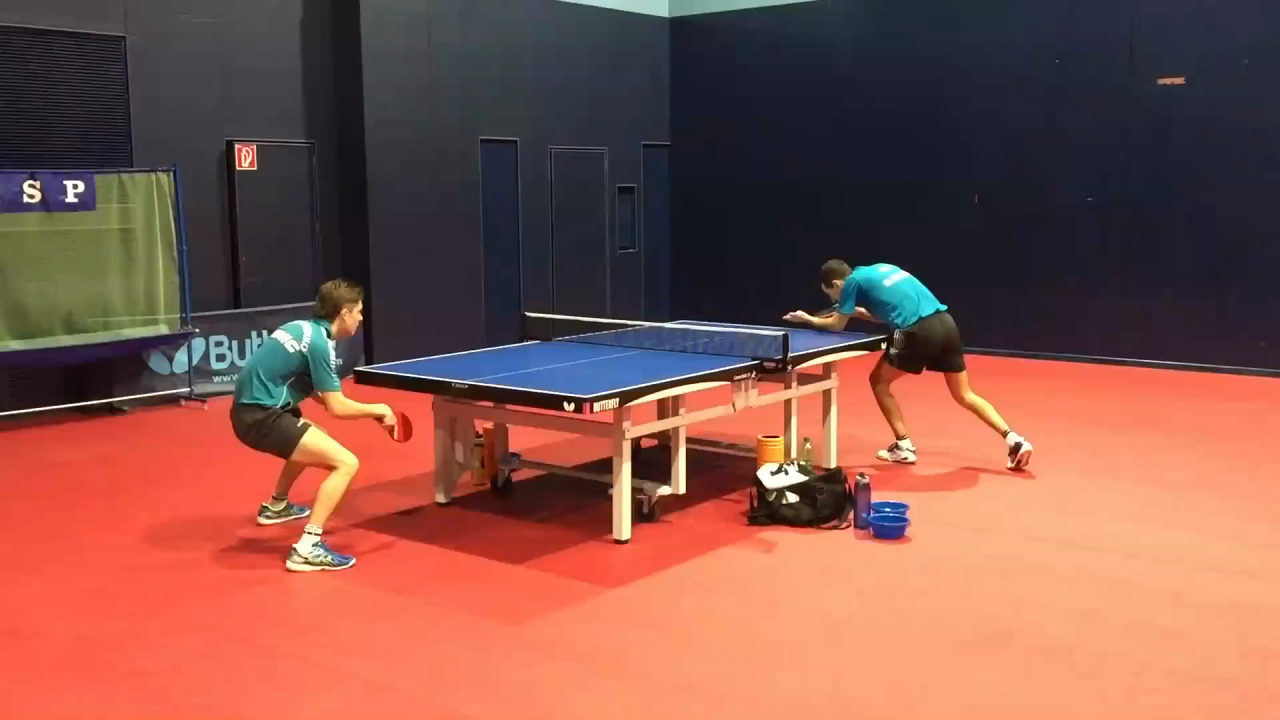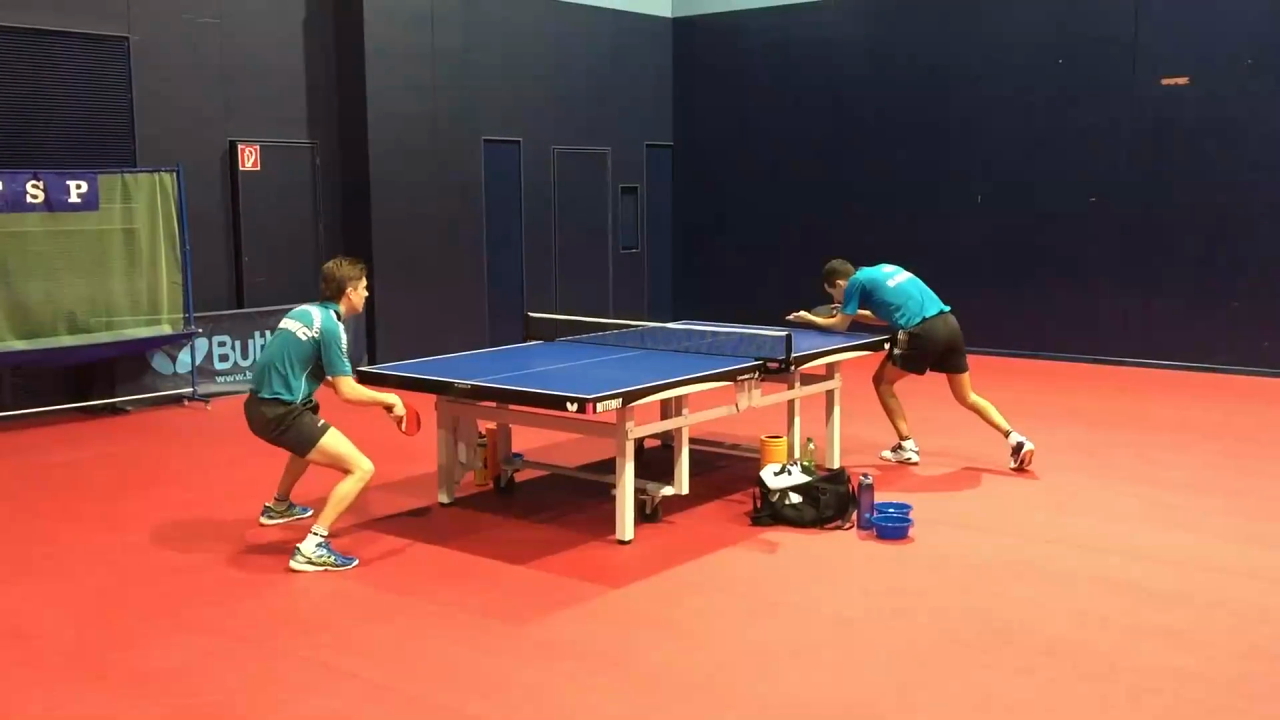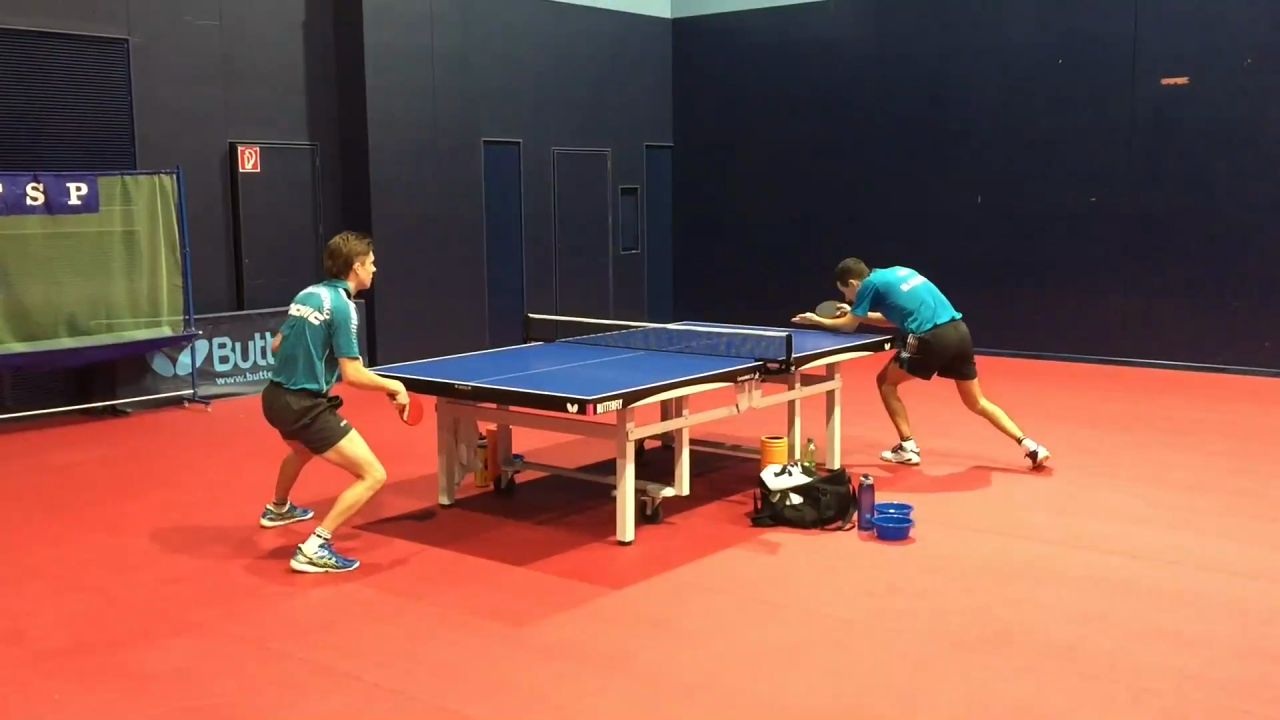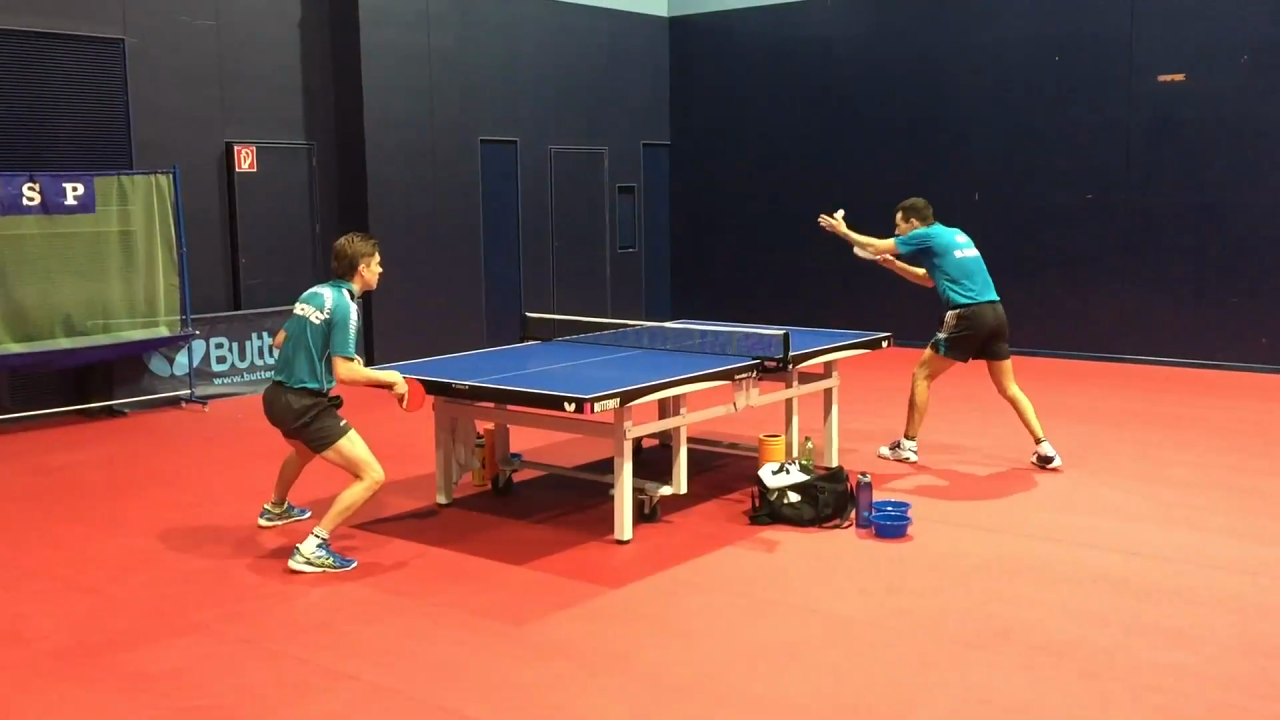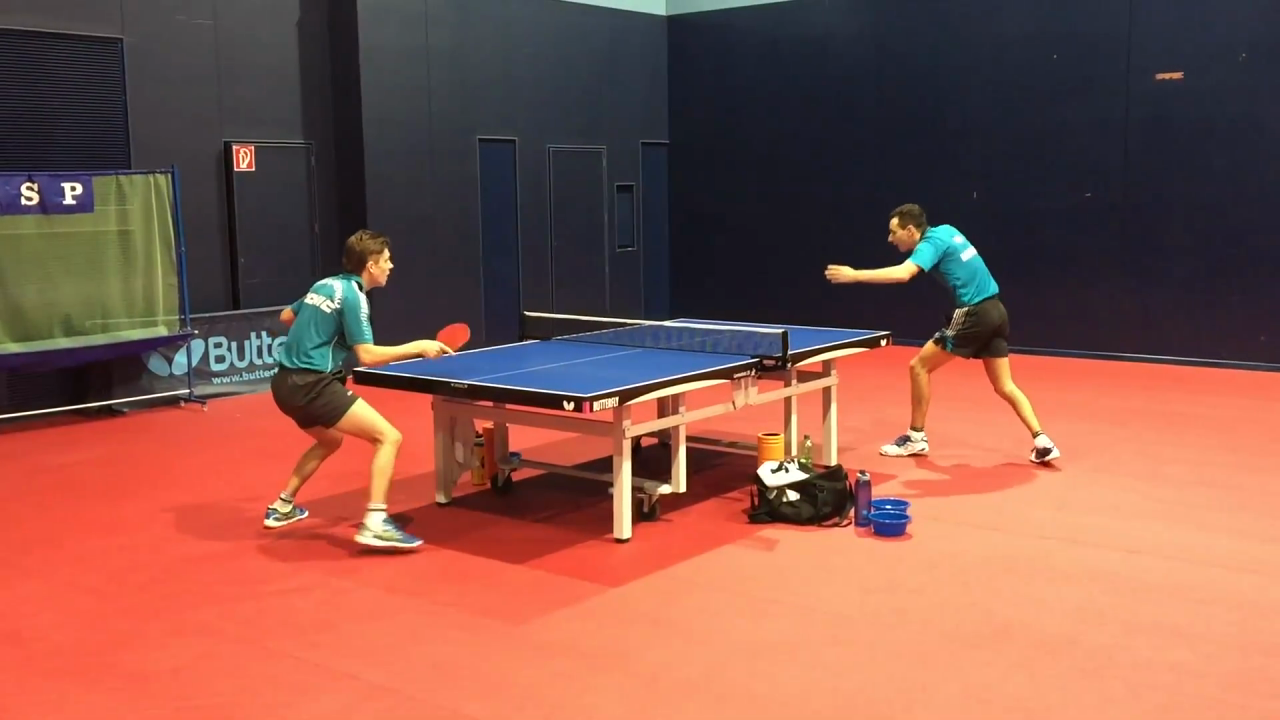
dt=0.5s
person 1, frame 1
left shoulder: (300, 326)
right shoulder: (320, 343)
right elbow: (337, 408)
left wrist: (318, 394)
right wrist: (378, 410)
left hip: (249, 410)
right hip: (260, 418)
left knee: (310, 440)
right knee: (346, 463)
left ankle: (276, 505)
right ankle: (308, 547)
person 1, frame 2
left shoulder: (303, 312)
right shoulder: (330, 326)
right elbow: (348, 392)
left wrist: (327, 377)
right wrist: (389, 399)
left hip: (260, 405)
right hip: (280, 413)
left knee: (313, 439)
right knee: (361, 469)
left ankle: (278, 506)
right ankle: (312, 547)
person 1, frame 3
left shoulder: (307, 294)
right shoulder: (341, 306)
left elbow: (278, 344)
right elbow: (352, 374)
right wrist: (394, 386)
left hip: (276, 397)
right hip: (305, 405)
left knee: (302, 450)
right knee: (373, 476)
left ankle: (278, 509)
right ankle: (314, 548)
person 1, frame 4
left shoulder: (313, 294)
right shoulder: (344, 306)
left elbow: (280, 341)
right elbow: (344, 373)
right wrist: (390, 378)
left hip: (277, 396)
right hip: (306, 405)
left knee: (305, 449)
right knee: (371, 476)
left ankle: (276, 508)
right ankle: (311, 548)
person 1, frame 5
left shoulder: (324, 285)
right shoulder: (352, 296)
left elbow: (286, 317)
right elbow: (367, 356)
right wrist: (418, 347)
left hip: (285, 382)
right hip: (311, 385)
left knee: (330, 441)
right knee: (388, 437)
left ankle: (282, 505)
right ankle: (375, 521)
person 2, frame 1
left shoulder: (853, 280)
right shoulder: (881, 269)
left elbow: (836, 325)
left wrist: (808, 318)
right wrist: (853, 310)
left hip: (919, 332)
right hip: (945, 323)
left knee: (879, 381)
right knee: (964, 395)
left ankle: (903, 446)
right ankle: (1013, 440)
person 2, frame 2
left shoulder: (857, 281)
right shoulder: (885, 270)
left elbow: (839, 325)
left wrist: (810, 319)
right wrist: (853, 311)
left hip: (922, 333)
right hip: (948, 324)
left knee: (882, 382)
right knee: (967, 396)
left ankle: (906, 447)
right ankle: (1016, 439)
person 2, frame 3
left shoulder: (871, 284)
right shoulder: (898, 272)
left elbow: (848, 325)
left wrist: (818, 320)
right wrist: (855, 313)
left hip: (932, 339)
right hip: (959, 331)
left knee: (886, 382)
right knee: (976, 402)
left ankle: (907, 447)
right ankle: (1029, 445)
person 2, frame 4
left shoulder: (927, 236)
right shoulder: (955, 234)
left elbow: (878, 247)
left wrist: (843, 231)
right wrist: (897, 264)
left hip: (967, 315)
right hip: (995, 312)
left knee: (922, 374)
right knee: (1008, 388)
left ankle: (907, 446)
right ankle: (1044, 449)
person 2, frame 5
left shoulder: (931, 244)
right shoulder: (947, 231)
left elbow: (904, 272)
left wrist: (854, 275)
left hip: (972, 314)
right hip: (995, 311)
left knee: (919, 366)
right knee: (1004, 385)
left ankle: (916, 439)
right ankle: (1043, 445)
